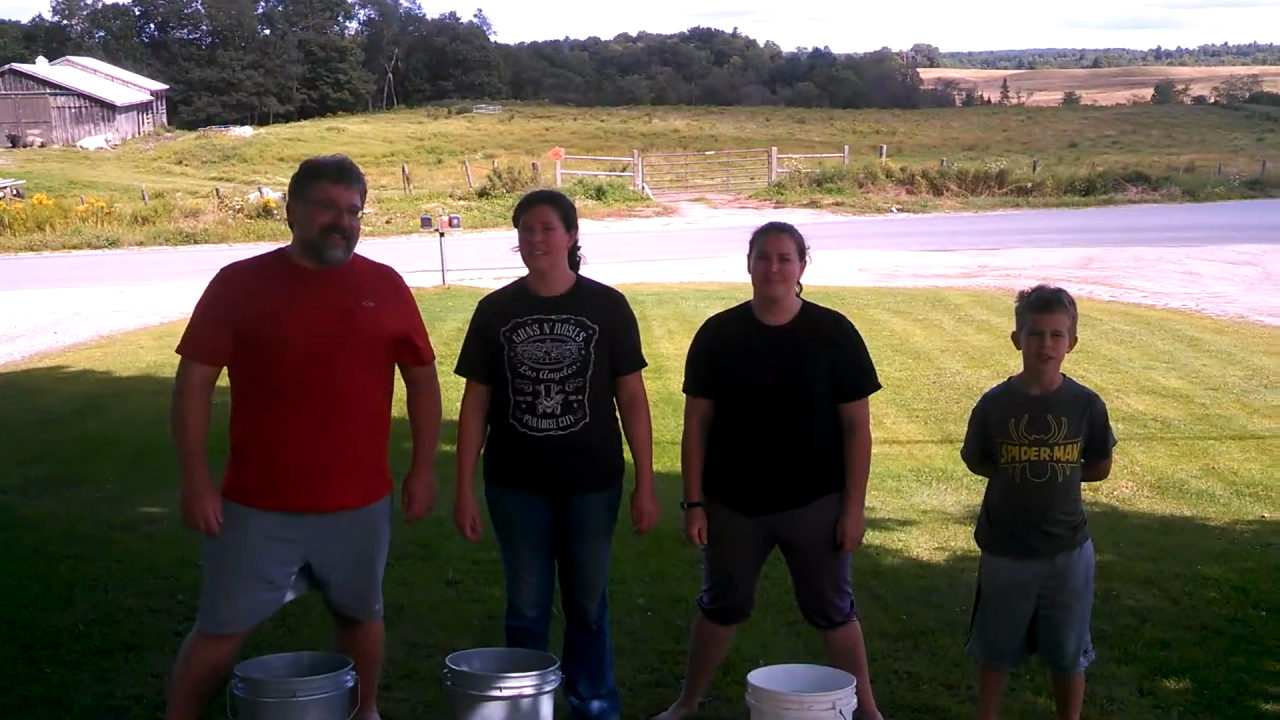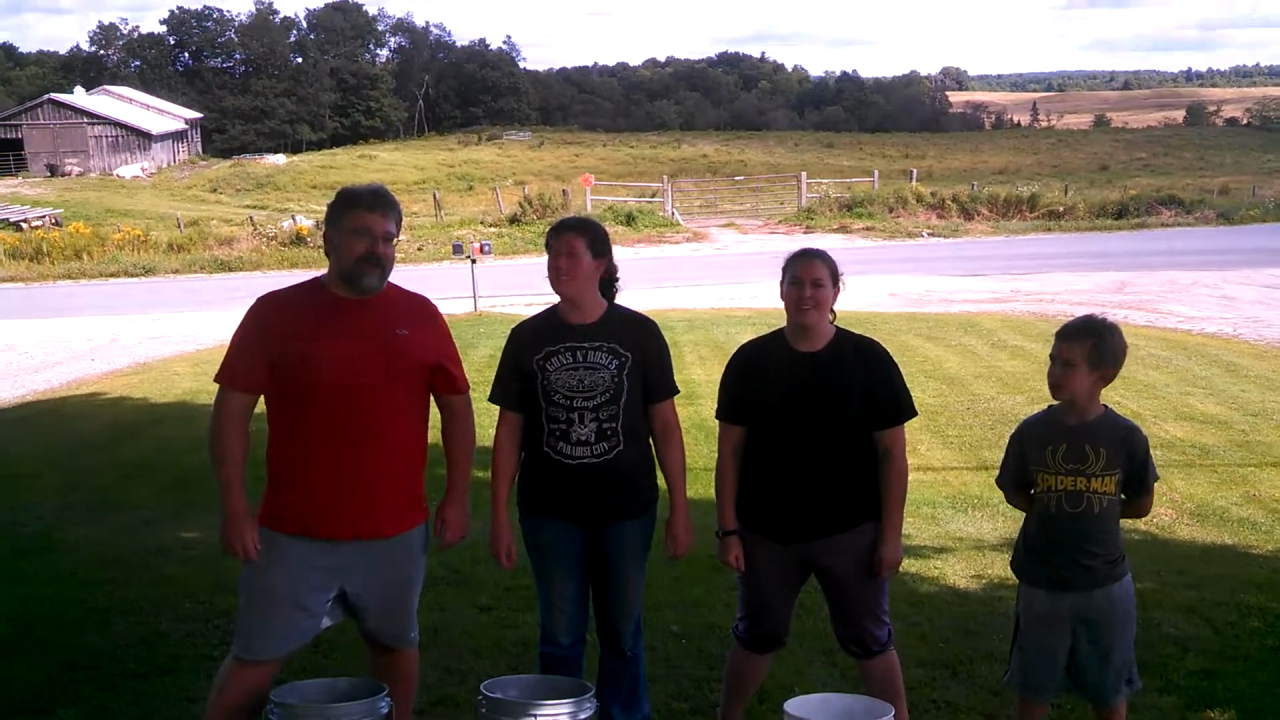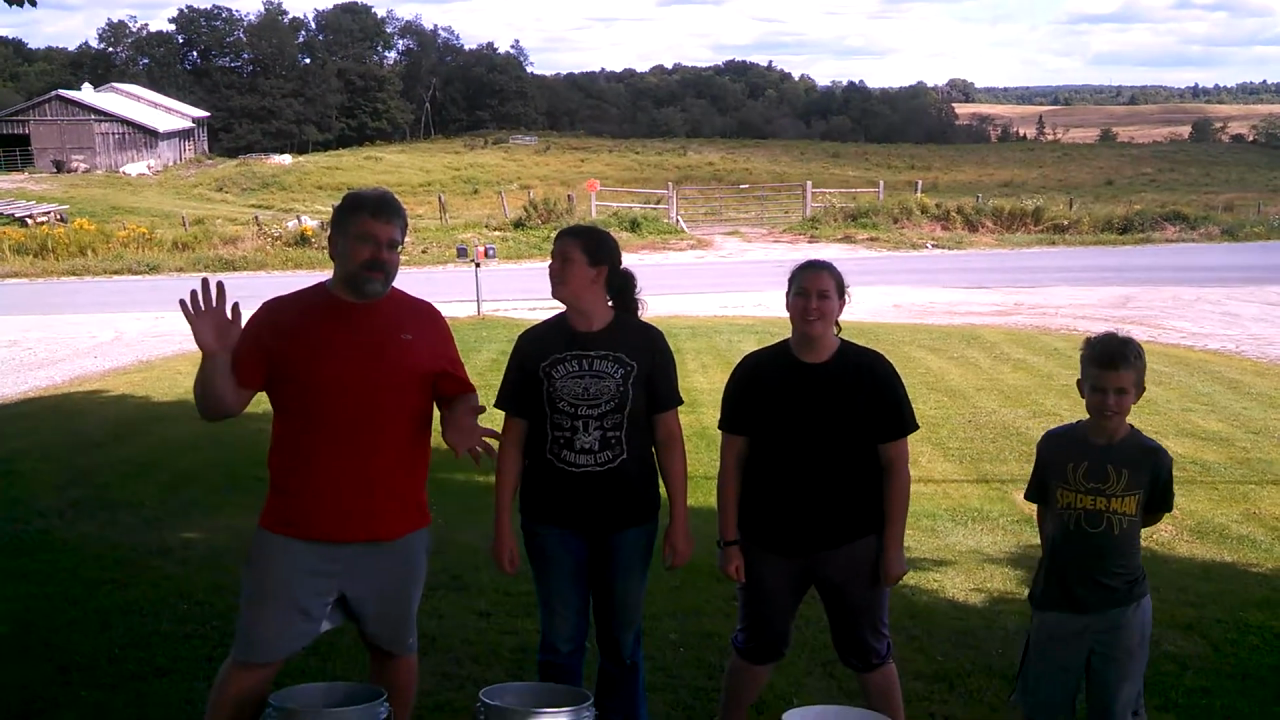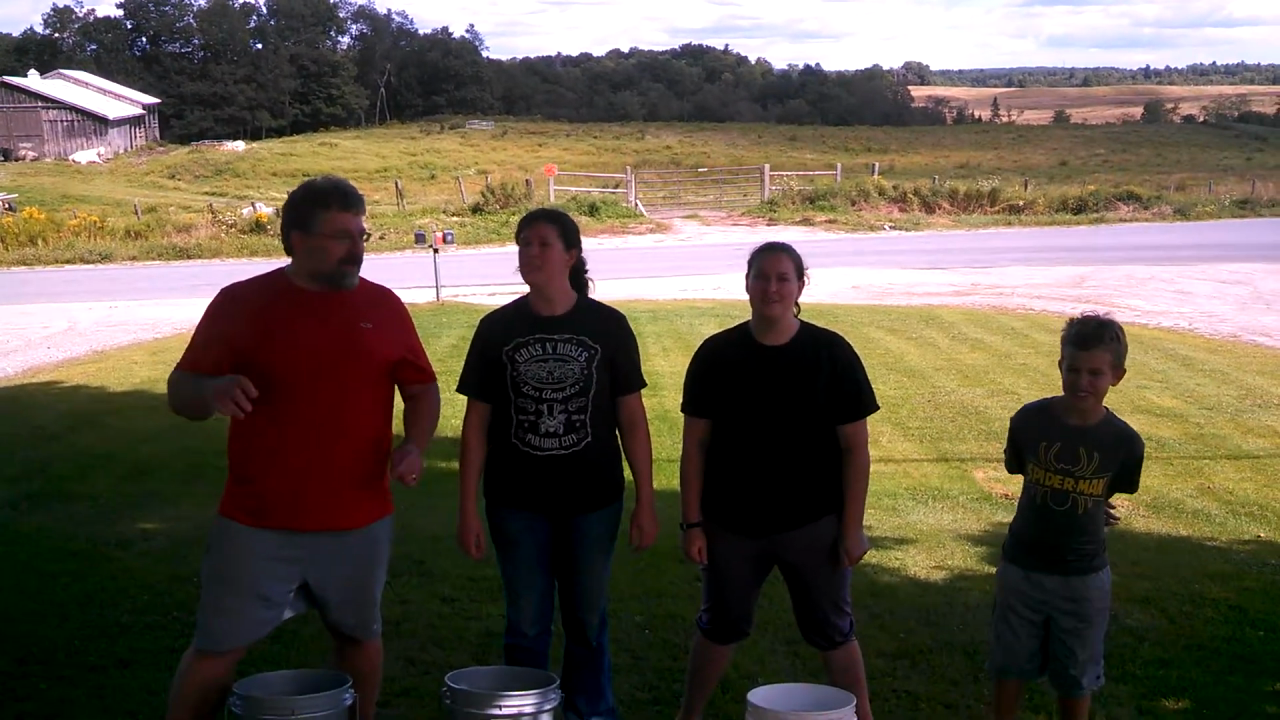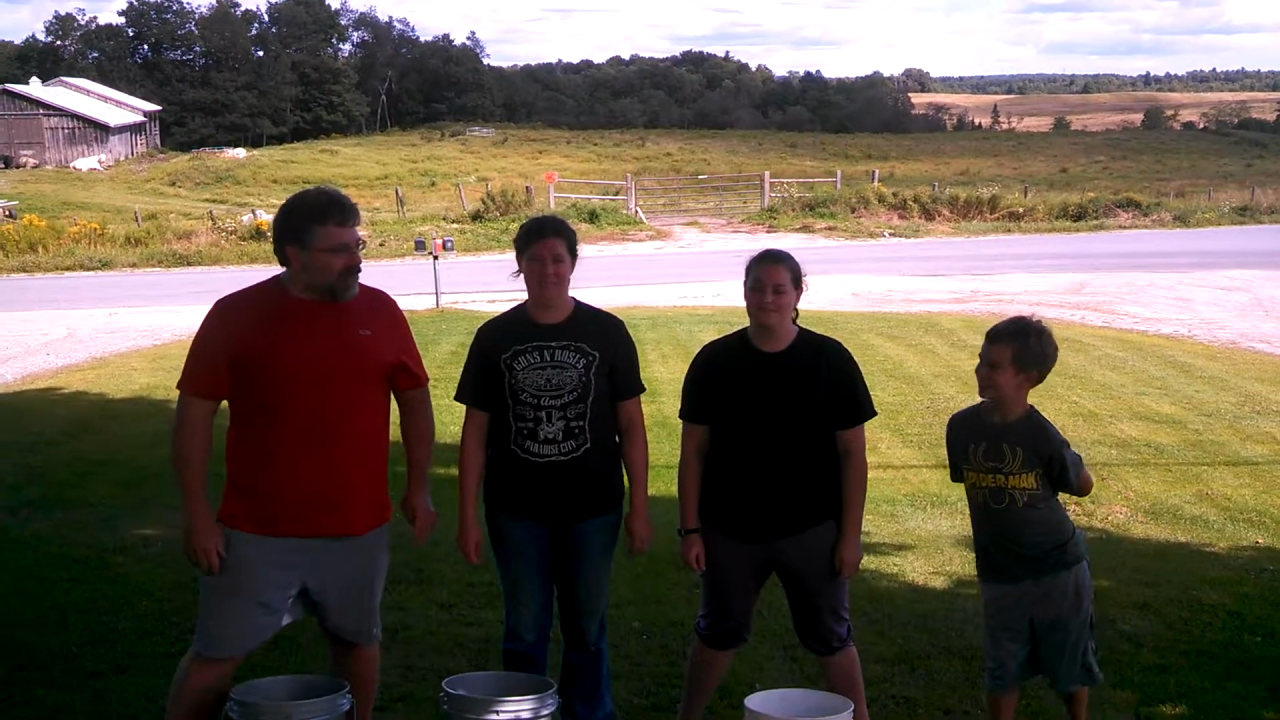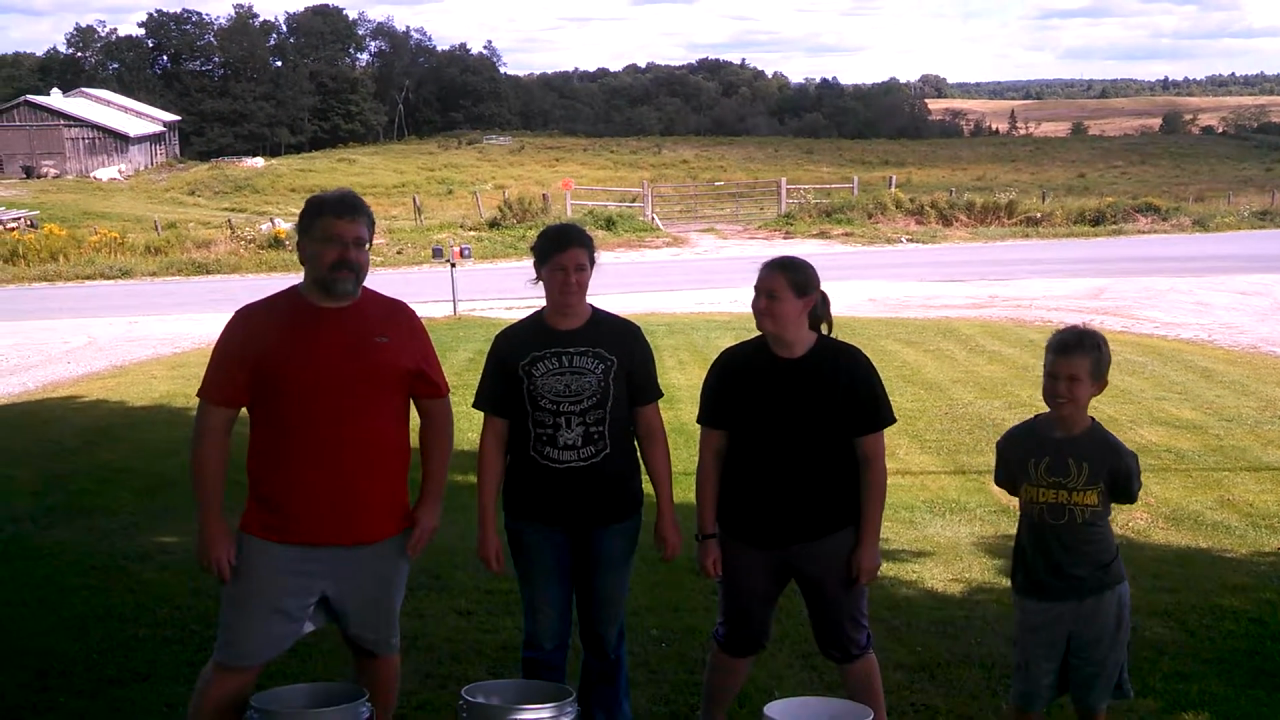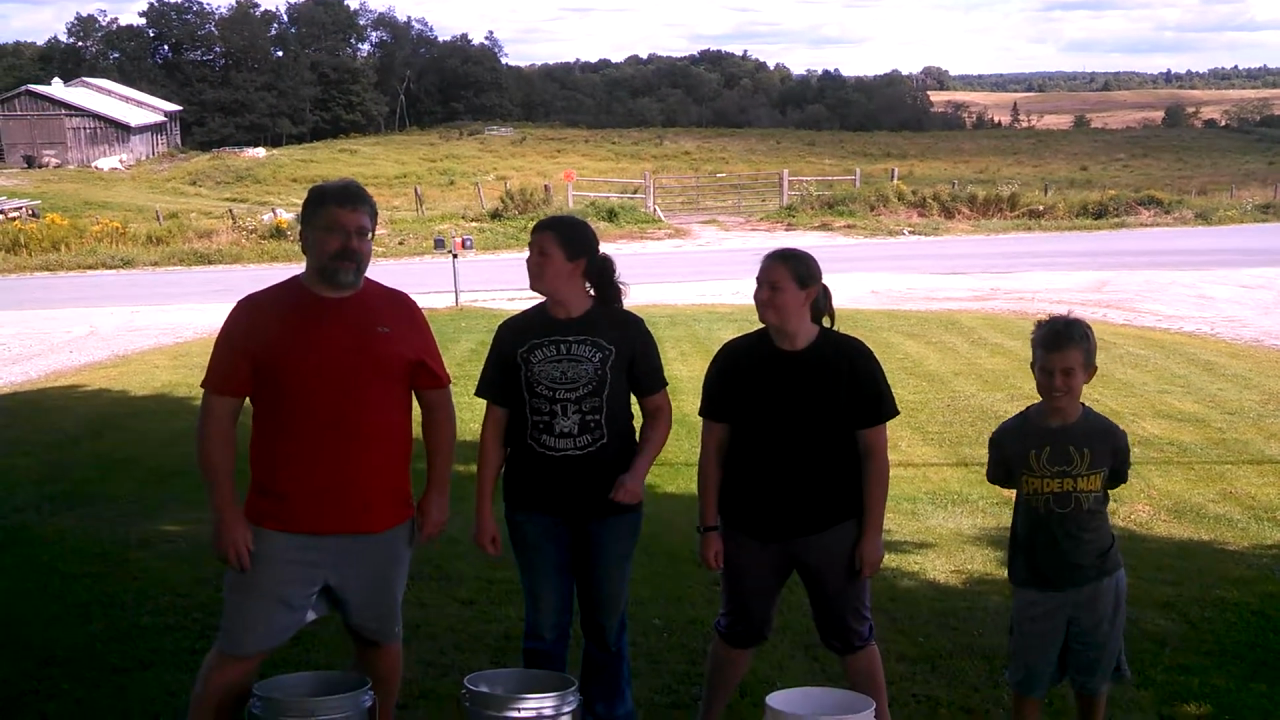
dt=0.7s
person 1, frame 1
left shoulder: (386, 286)
right shoulder: (238, 283)
left elbow: (421, 376)
right elbow: (194, 380)
left wrist: (423, 468)
right wrist: (195, 479)
left hip: (359, 502)
right hip: (257, 505)
left knee: (360, 615)
right knee: (219, 629)
person 1, frame 2
left shoulder: (419, 315)
right shoulder: (275, 312)
left elbow: (456, 404)
right elbow: (232, 410)
left wrist: (457, 496)
right wrist: (234, 506)
left hip: (394, 530)
right hip: (293, 531)
left knee: (395, 642)
right knee: (255, 655)
person 1, frame 3
left shoulder: (423, 320)
right shoulder: (281, 316)
left elbow: (459, 398)
right elbow: (219, 406)
left wrist: (461, 421)
right wrist: (217, 355)
left hip: (396, 533)
right hip: (296, 534)
left knee: (394, 648)
right knee: (255, 657)
person 1, frame 4
left shoulder: (382, 306)
right shoulder: (240, 303)
left elbow: (422, 386)
right elbow: (181, 395)
left wrist: (415, 443)
right wrist: (214, 389)
left hip: (359, 520)
right hip: (258, 522)
left knee: (359, 634)
right knee: (216, 646)
person 1, frame 5
left shoulder: (379, 311)
right shoulder: (234, 315)
left elbow: (414, 398)
right elbow: (194, 415)
left wrist: (419, 485)
right wrist: (198, 514)
left hip: (358, 526)
right hip: (257, 531)
left knee: (357, 638)
right knee: (216, 653)
person 1, frame 6
left shoulder: (398, 321)
right shoulder: (254, 323)
left elbow: (436, 409)
right elbow: (213, 424)
left wrist: (431, 499)
right wrist: (211, 521)
left hip: (377, 536)
right hip: (277, 539)
left knee: (377, 648)
right knee: (236, 663)
person 1, frame 7
left shoulder: (399, 311)
right shoulder: (257, 313)
left elbow: (436, 401)
right elbow: (218, 414)
left wrist: (437, 491)
right wrist: (227, 511)
left hip: (380, 524)
right hip: (280, 527)
left knee: (379, 636)
right knee: (239, 650)
person 2, frame 1
left shoulder: (607, 306)
right shoulder: (495, 310)
left elbow: (632, 396)
right elbow: (476, 400)
left wrist: (645, 483)
right wrist: (464, 487)
left hip: (592, 481)
right hip: (515, 483)
left knee: (587, 604)
right knee: (526, 606)
person 2, frame 2
left shoulder: (639, 333)
right shoulder: (528, 338)
left elbow: (664, 423)
right elbow: (509, 429)
left wrist: (679, 509)
right wrist: (499, 516)
left hip: (625, 509)
right hip: (549, 511)
left knee: (621, 630)
right knee: (560, 633)
person 2, frame 3
left shoulder: (645, 343)
right shoulder: (534, 344)
left elbow: (667, 434)
right elbow: (514, 436)
left wrist: (679, 520)
right wrist: (502, 522)
left hip: (628, 518)
right hip: (552, 519)
left knee: (621, 639)
right knee: (560, 640)
person 2, frame 4
left shoulder: (607, 325)
right shoulder: (497, 329)
left elbow: (631, 416)
right elbow: (477, 421)
left wrist: (645, 501)
right wrist: (467, 507)
left hip: (592, 500)
right hip: (517, 502)
left knee: (587, 621)
right knee: (526, 624)
person 2, frame 5
left shoulder: (607, 332)
right shoulder: (494, 337)
left elbow: (630, 422)
right elbow: (476, 430)
left wrist: (639, 505)
right wrist: (467, 515)
left hip: (593, 508)
right hip: (517, 510)
left knee: (586, 628)
right knee: (525, 630)
person 2, frame 6
left shoulder: (624, 338)
right shoulder: (512, 344)
left elbow: (649, 426)
right elbow: (495, 436)
left wrist: (666, 511)
right wrist: (486, 523)
left hip: (611, 514)
right hip: (535, 517)
left knee: (605, 635)
right knee: (544, 638)
person 2, frame 7
left shoulder: (625, 329)
right shoulder: (514, 333)
left elbow: (658, 409)
right elbow: (496, 423)
left wrist: (638, 470)
right wrist: (484, 507)
left hip: (608, 504)
right hip: (535, 506)
left knee: (605, 625)
right knee: (545, 626)
person 3, frame 1
left shoulder: (834, 332)
right shoulder: (717, 334)
left elbow: (856, 425)
right elbow: (698, 423)
left wrist: (854, 506)
right wrist: (694, 501)
left hip: (815, 501)
right hip: (734, 502)
left knee: (834, 611)
right knee: (720, 607)
person 3, frame 2
left shoulder: (868, 360)
right shoulder: (751, 361)
left elbow: (892, 453)
right elbow: (731, 450)
left wrist: (891, 534)
right wrist: (729, 529)
left hip: (851, 530)
right hip: (768, 531)
left knee: (870, 640)
right knee: (756, 634)
person 3, frame 3
left shoulder: (872, 371)
right shoulder: (755, 371)
left elbow: (895, 465)
right elbow: (733, 461)
left wrist: (893, 547)
right wrist: (730, 540)
left hip: (853, 543)
right hip: (770, 543)
left knee: (869, 653)
right knee: (756, 647)
person 3, frame 4
left shoulder: (832, 353)
right shoulder: (716, 354)
left elbow: (854, 446)
right elbow: (695, 443)
left wrist: (852, 526)
right wrist: (692, 522)
left hip: (813, 522)
right hip: (732, 523)
left knee: (833, 630)
right knee: (719, 627)
person 3, frame 5
left shoulder: (830, 360)
right shoulder: (714, 361)
left elbow: (852, 453)
right elbow: (694, 450)
left wrist: (850, 534)
right wrist: (690, 528)
left hip: (812, 529)
right hip: (730, 530)
left knee: (830, 637)
right knee: (718, 632)
person 3, frame 6
left shoulder: (849, 366)
right shoulder: (732, 366)
left elbow: (871, 460)
right elbow: (712, 455)
left wrist: (869, 541)
right wrist: (707, 533)
left hip: (830, 535)
right hip: (748, 536)
left knee: (849, 645)
right knee: (736, 640)
person 3, frame 7
left shoulder: (851, 358)
right shoulder: (734, 359)
left elbow: (874, 451)
right elbow: (714, 447)
left wrist: (872, 531)
right wrist: (710, 525)
left hip: (833, 527)
right hip: (750, 527)
left knee: (852, 635)
right knee: (737, 630)
person 4, frame 1
left shoulder: (1086, 404)
right shoulder: (994, 403)
left elbow: (1101, 468)
right elbow: (976, 462)
left wrist: (1053, 480)
right wrist: (1031, 479)
left hip: (1067, 550)
right hip: (1004, 549)
left knee: (1069, 654)
right knee: (996, 650)
person 4, frame 2
left shoulder: (1126, 436)
right shoulder: (1032, 431)
left elbow: (1141, 504)
right elbow: (1014, 495)
left wrist: (1098, 511)
right wrist: (1053, 512)
left hip: (1106, 582)
right hip: (1042, 581)
left knee: (1109, 686)
right knee: (1034, 680)
person 4, frame 3
left shoulder: (1151, 458)
right shoulder: (1054, 445)
left elbow: (1153, 515)
left wrist: (1109, 533)
right wrist: (1055, 555)
left hip: (1123, 606)
right hip: (1057, 599)
person 4, frame 4
left shoulder: (1124, 442)
right shoulder: (1029, 419)
left elbow: (1110, 493)
right wrist: (1050, 510)
left hip: (1083, 575)
right hip: (1022, 566)
left knee: (1076, 673)
right knee: (1010, 664)
person 4, frame 5
left shoulder: (1043, 437)
right shoulder: (961, 426)
left elbow: (1083, 486)
left wrist: (1039, 487)
right wrist: (1013, 487)
left hip: (1059, 568)
right hip: (999, 571)
left knee: (1068, 669)
right knee: (1002, 670)
person 4, frame 6
left shoulder: (1111, 452)
right shoulder: (1016, 442)
left elbow: (1125, 497)
left wrist: (1073, 508)
right wrist: (1051, 506)
left hip: (1099, 589)
right hip: (1037, 590)
right knee: (1029, 688)
person 4, frame 7
left shoulder: (1108, 436)
right shoulder: (1010, 436)
left wrist: (1071, 499)
right wrist: (1048, 498)
left hip: (1098, 575)
right hip: (1035, 578)
left knee: (1094, 674)
right knee: (1028, 675)
